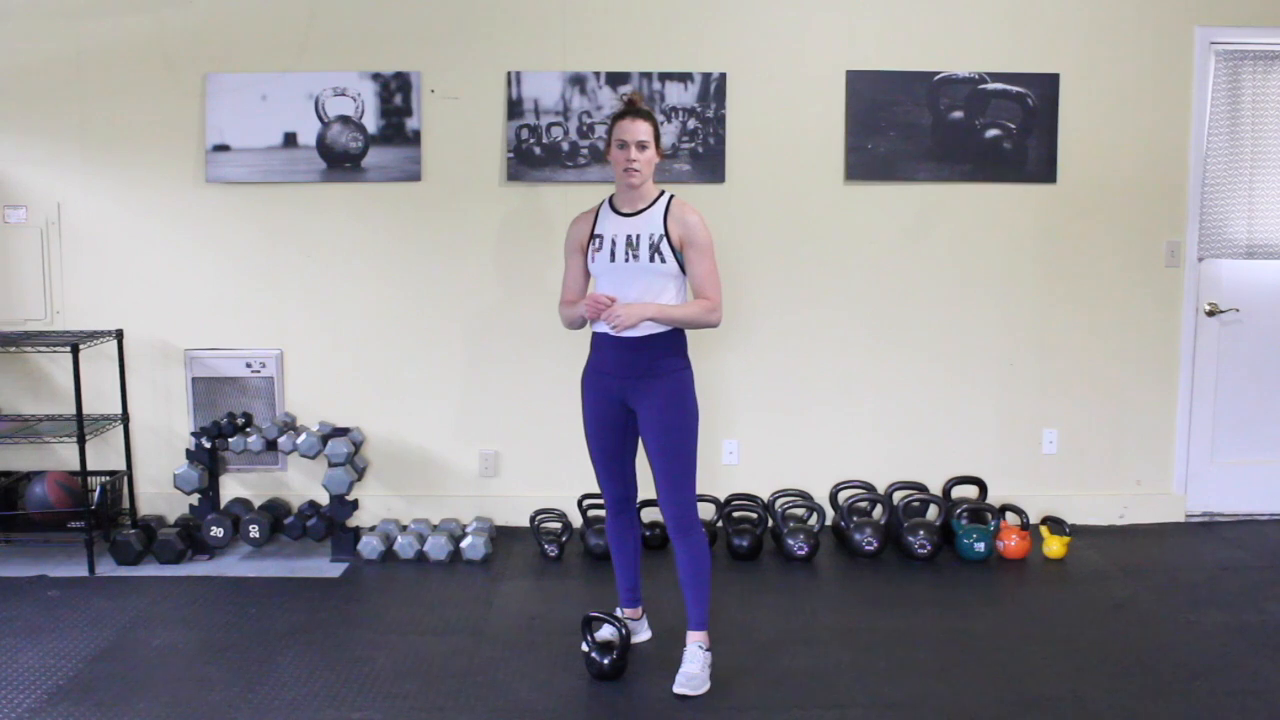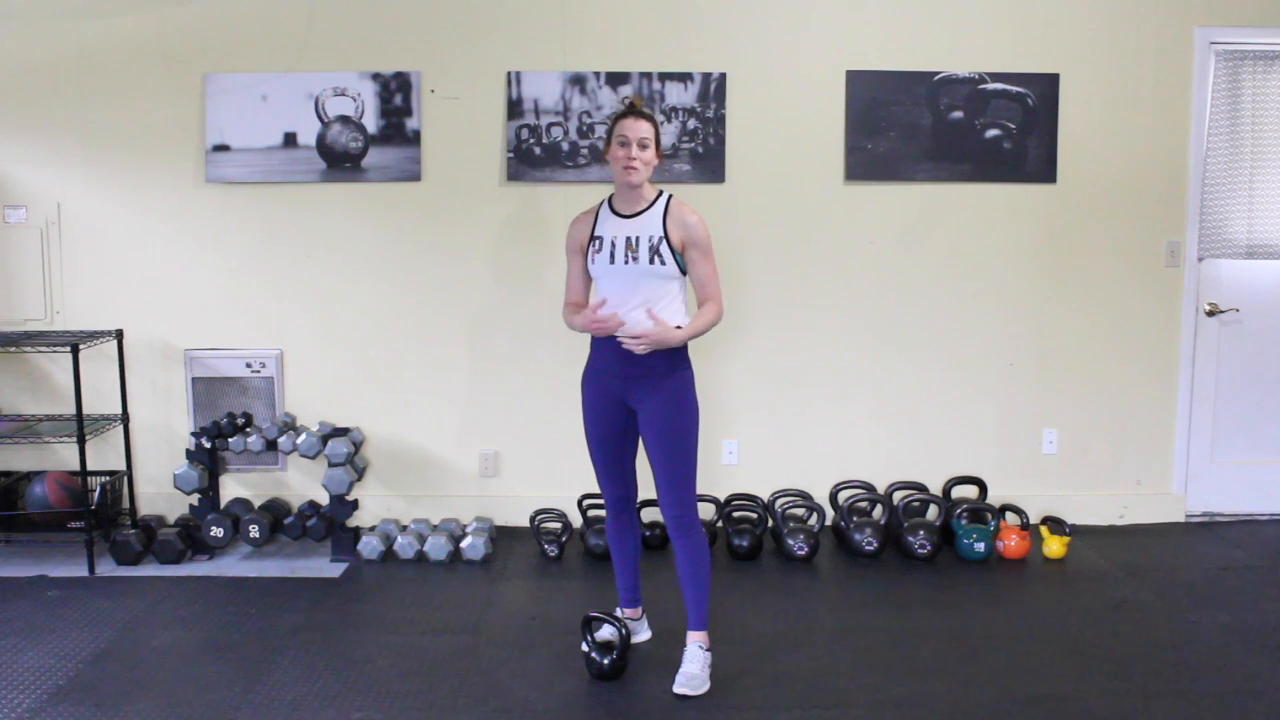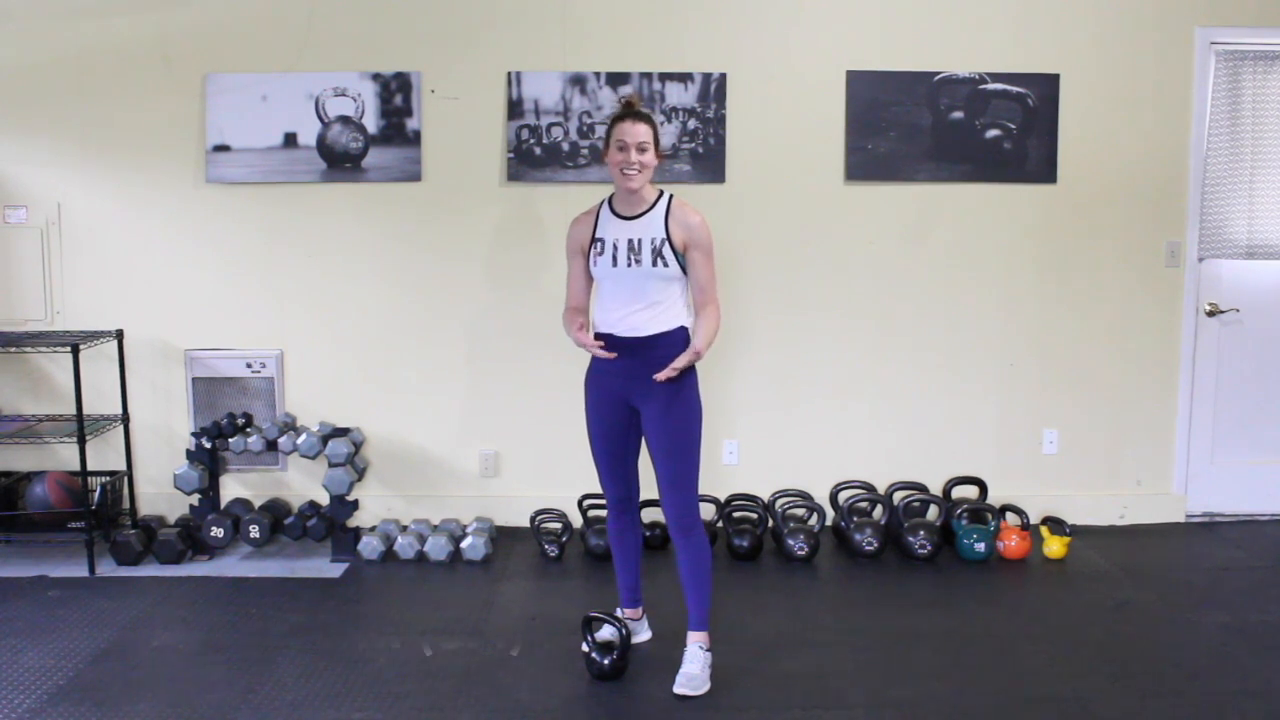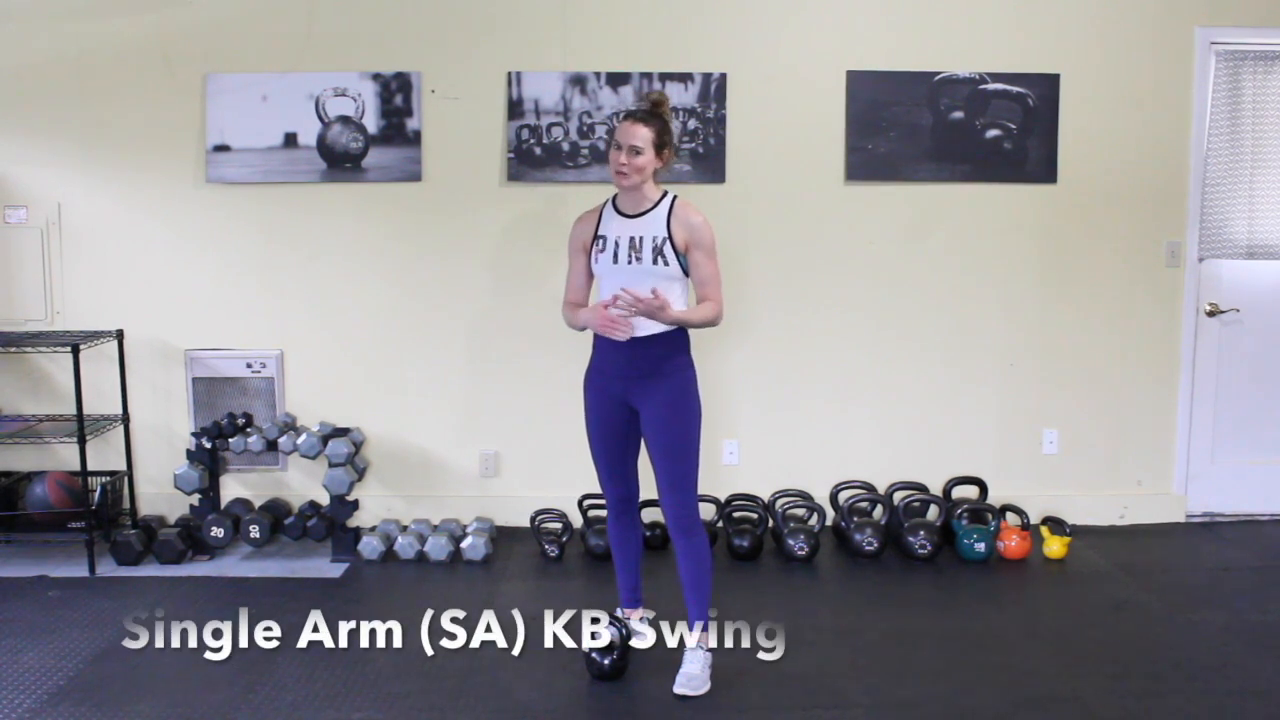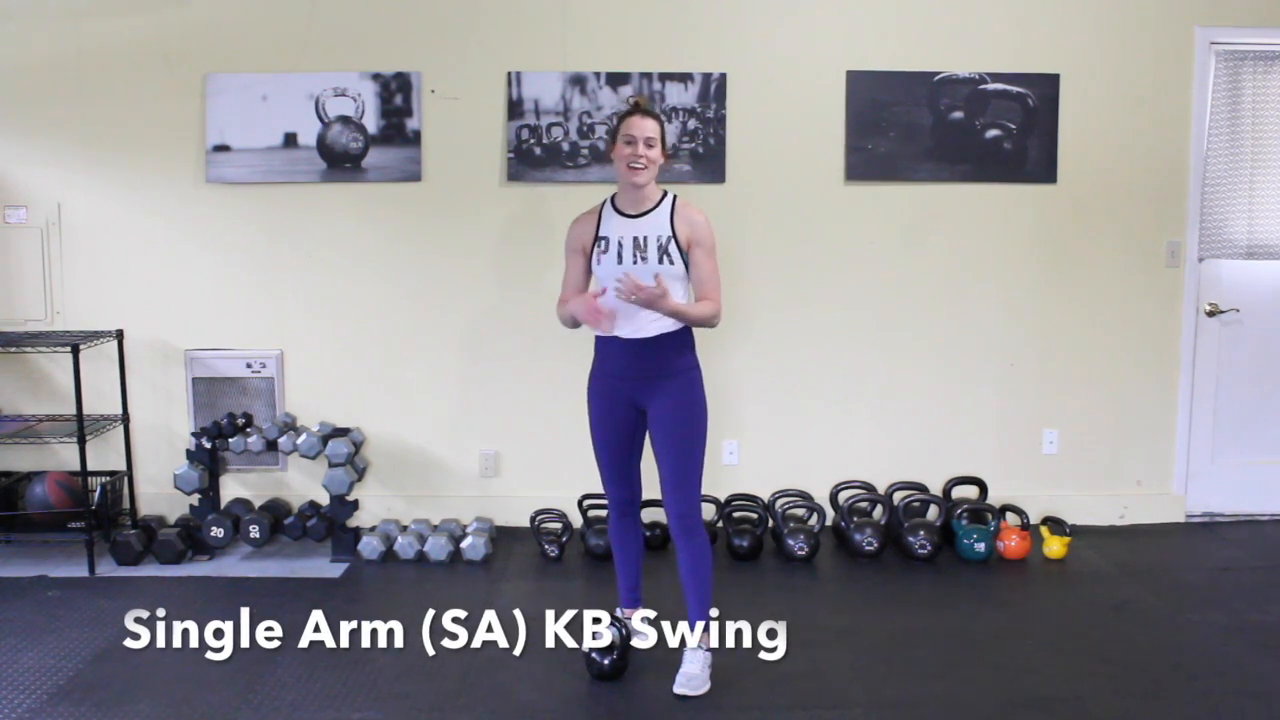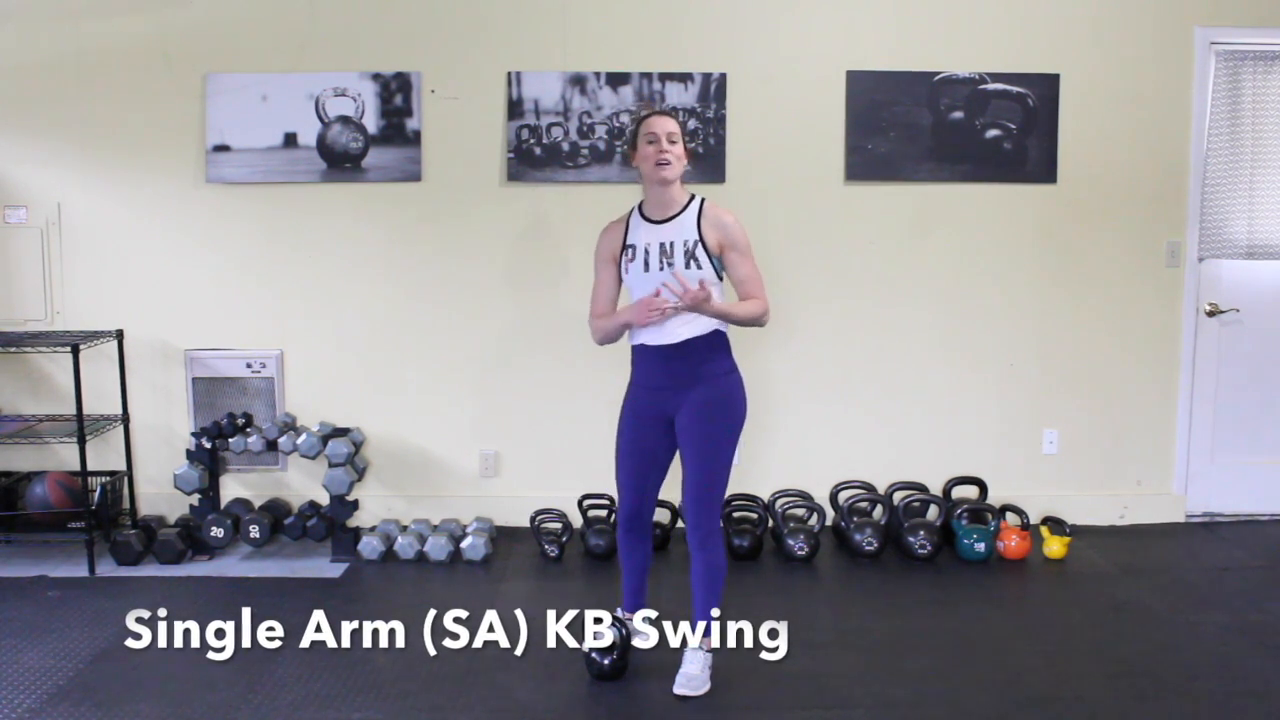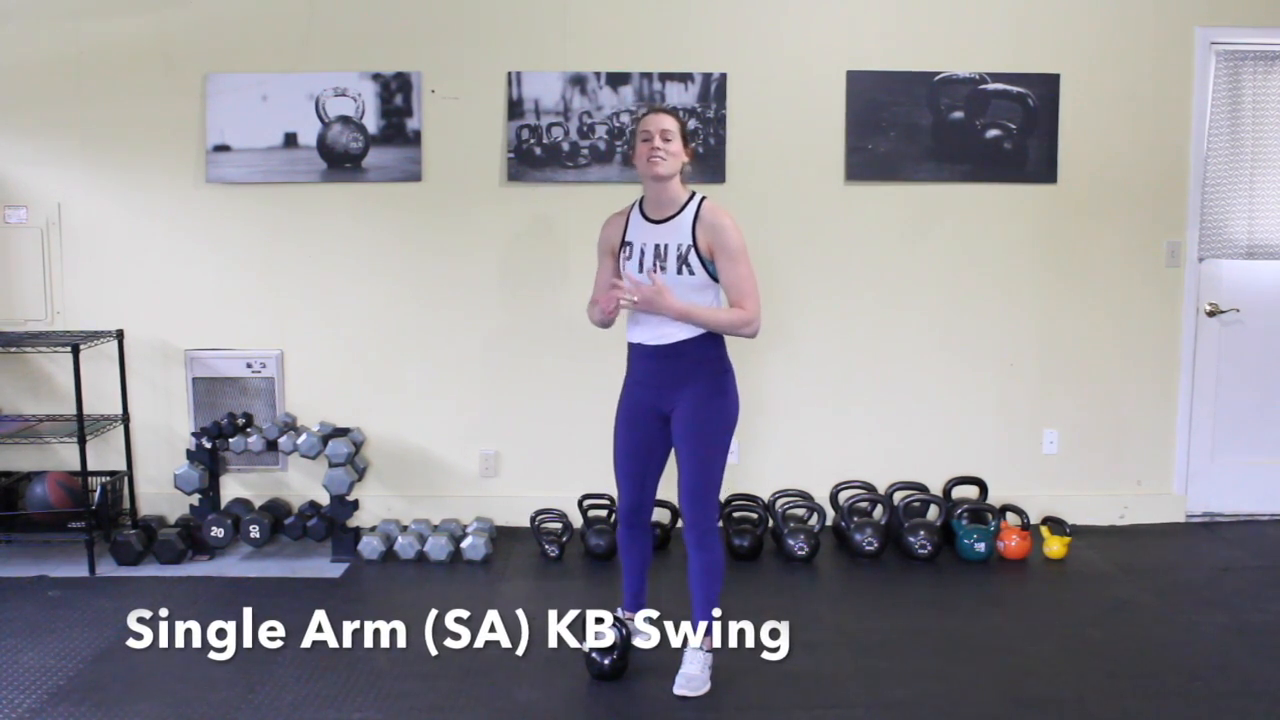
dt=0.7s
person 1, frame 1
left shoulder: (683, 218)
right shoulder: (586, 224)
left elbow: (711, 309)
right elbow: (567, 311)
left wrist: (646, 309)
right wrist: (586, 307)
left hip: (664, 371)
right hip: (603, 371)
left knee: (680, 510)
right knee: (617, 502)
left ankle: (698, 643)
right ankle: (631, 616)
person 1, frame 2
left shoulder: (682, 219)
right shoulder: (585, 225)
left elbow: (712, 304)
right elbow: (570, 306)
left wrist: (680, 333)
right wrist: (583, 321)
left hip: (664, 372)
right hip: (603, 371)
left knee: (679, 509)
right knee: (617, 501)
left ankle: (698, 643)
right ankle: (631, 615)
person 1, frame 3
left shoulder: (685, 220)
right shoulder: (586, 226)
left elbow: (707, 305)
right elbow: (575, 307)
left wrist: (697, 348)
right wrist: (580, 335)
left hip: (667, 372)
right hip: (607, 373)
left knee: (682, 510)
right knee: (619, 502)
left ankle: (698, 643)
right ankle: (631, 616)
person 1, frame 4
left shoulder: (687, 220)
right shoulder: (589, 225)
left elbow: (713, 309)
right elbow: (570, 308)
left wrist: (667, 312)
right wrist: (592, 318)
left hip: (667, 372)
right hip: (606, 373)
left knee: (681, 511)
right knee: (619, 503)
left ankle: (699, 644)
right ankle: (631, 615)
person 1, frame 5
left shoulder: (688, 219)
right shoulder: (587, 225)
left elbow: (712, 309)
right elbow: (564, 305)
left wrist: (665, 303)
right wrist: (578, 308)
left hip: (674, 374)
right hip: (611, 376)
left knee: (684, 511)
right knee: (621, 503)
left ankle: (699, 643)
right ankle: (630, 615)
person 1, frame 6
left shoulder: (716, 221)
right shoulder: (614, 235)
left elbow: (759, 309)
right elbow: (598, 330)
left wrist: (710, 306)
right wrist: (628, 315)
left hip: (709, 380)
right hip: (646, 384)
left knee: (700, 518)
right knee: (632, 511)
left ankle: (701, 647)
right ankle: (630, 618)
person 1, frame 7
left shoulder: (714, 222)
right shoulder: (617, 227)
left elbow: (749, 319)
right elbow: (600, 312)
left wrist: (670, 304)
right wrist: (606, 306)
left hip: (702, 381)
right hip: (641, 380)
left knee: (698, 517)
right knee: (631, 508)
left ankle: (701, 647)
right ankle: (630, 619)
